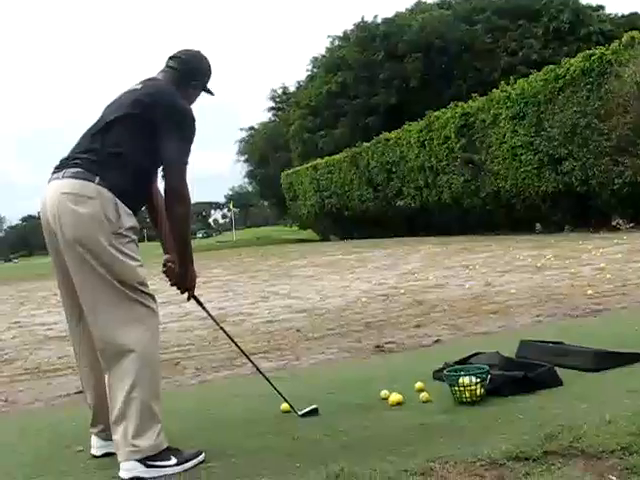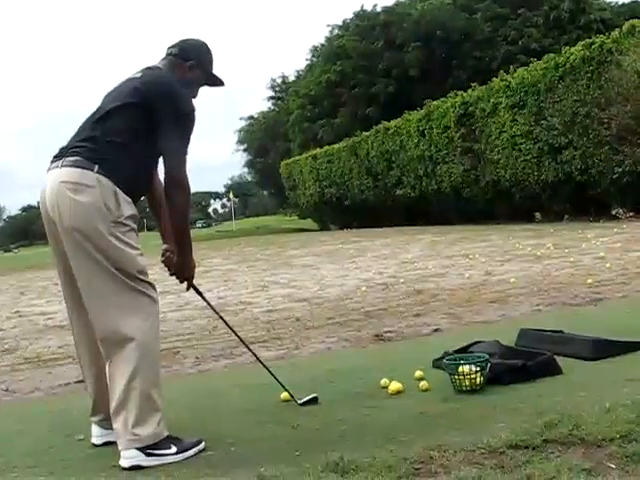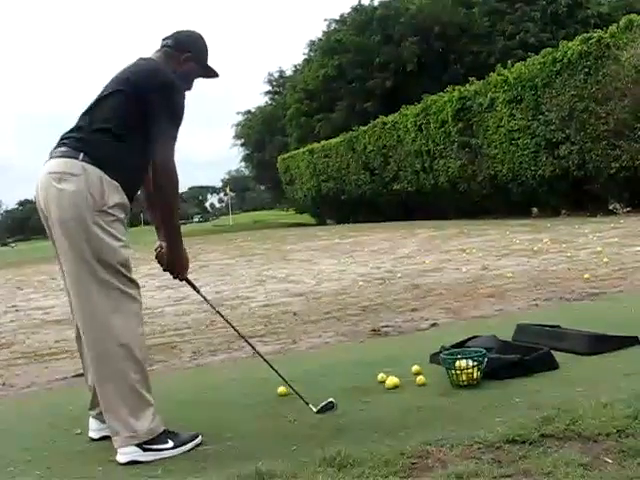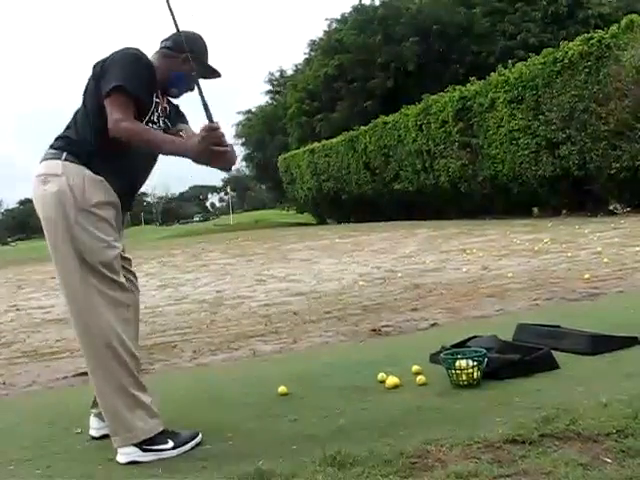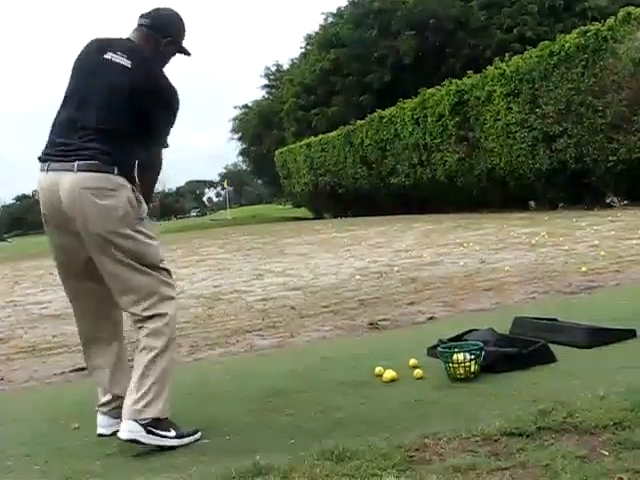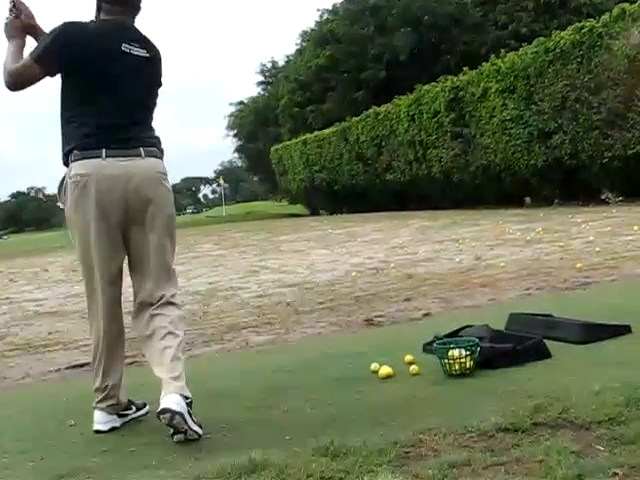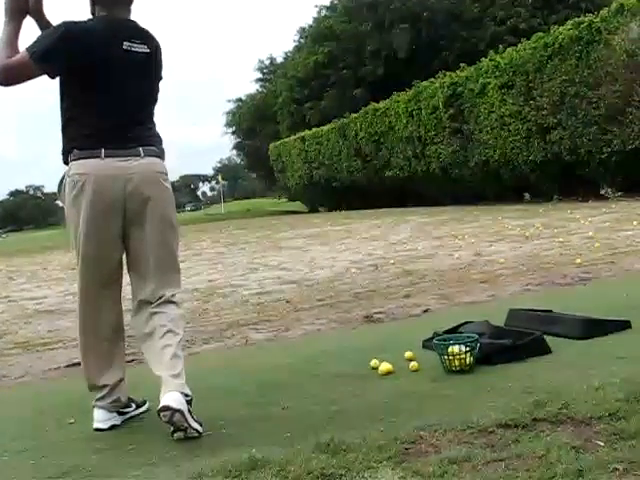
dt=0.5s
person 1, frame 1
left shoulder: (137, 98)
right shoulder: (174, 108)
left elbow: (148, 185)
right elbow: (175, 193)
left wrist: (168, 252)
right wrist: (185, 262)
left hip: (59, 198)
right hip: (90, 203)
left knee: (93, 325)
right knee: (133, 322)
left ankle: (108, 430)
person 1, frame 2
left shoulder: (138, 86)
right shoulder: (173, 96)
left elbow: (149, 175)
right elbow: (175, 182)
left wrist: (167, 242)
right wrist: (184, 251)
left hip: (59, 186)
right hip: (89, 192)
left knee: (93, 314)
right knee: (133, 311)
left ankle: (109, 418)
right ankle: (141, 439)
person 1, frame 3
left shoulder: (139, 79)
right shoulder: (162, 83)
left elbow: (148, 169)
right elbow: (162, 169)
left wrist: (164, 238)
right wrist: (175, 244)
left hip: (63, 181)
right hip: (82, 184)
left knee: (94, 308)
right knee: (114, 306)
left ankle: (107, 413)
right ankle: (138, 434)
person 1, frame 4
left shoulder: (165, 106)
right shoulder: (130, 62)
left elbow: (190, 140)
right elbow: (119, 127)
left wrist: (212, 147)
right wrist: (191, 148)
left hip: (97, 194)
right hip: (73, 183)
left knee: (116, 301)
right knee: (105, 308)
left ankle: (108, 411)
right ankle: (137, 435)
person 1, frame 5
left shoulder: (93, 50)
right shoulder: (160, 89)
right elbow: (150, 160)
left wrist: (132, 192)
right wrist: (142, 200)
left hip: (52, 179)
right hip: (101, 186)
left knee: (91, 303)
right knee: (153, 299)
left ankle: (112, 406)
right ankle: (144, 414)
person 1, frame 6
left shoulder: (75, 36)
right shoulder: (150, 54)
left hip: (91, 172)
right hip: (146, 169)
left knee: (102, 293)
right knee: (157, 290)
left ankle: (109, 403)
right ankle: (173, 391)
person 1, frame 7
right shoulder: (149, 45)
left hip: (91, 172)
right hip: (146, 168)
left knee: (98, 293)
right knee: (158, 288)
left ankle: (109, 399)
right ankle: (173, 390)
